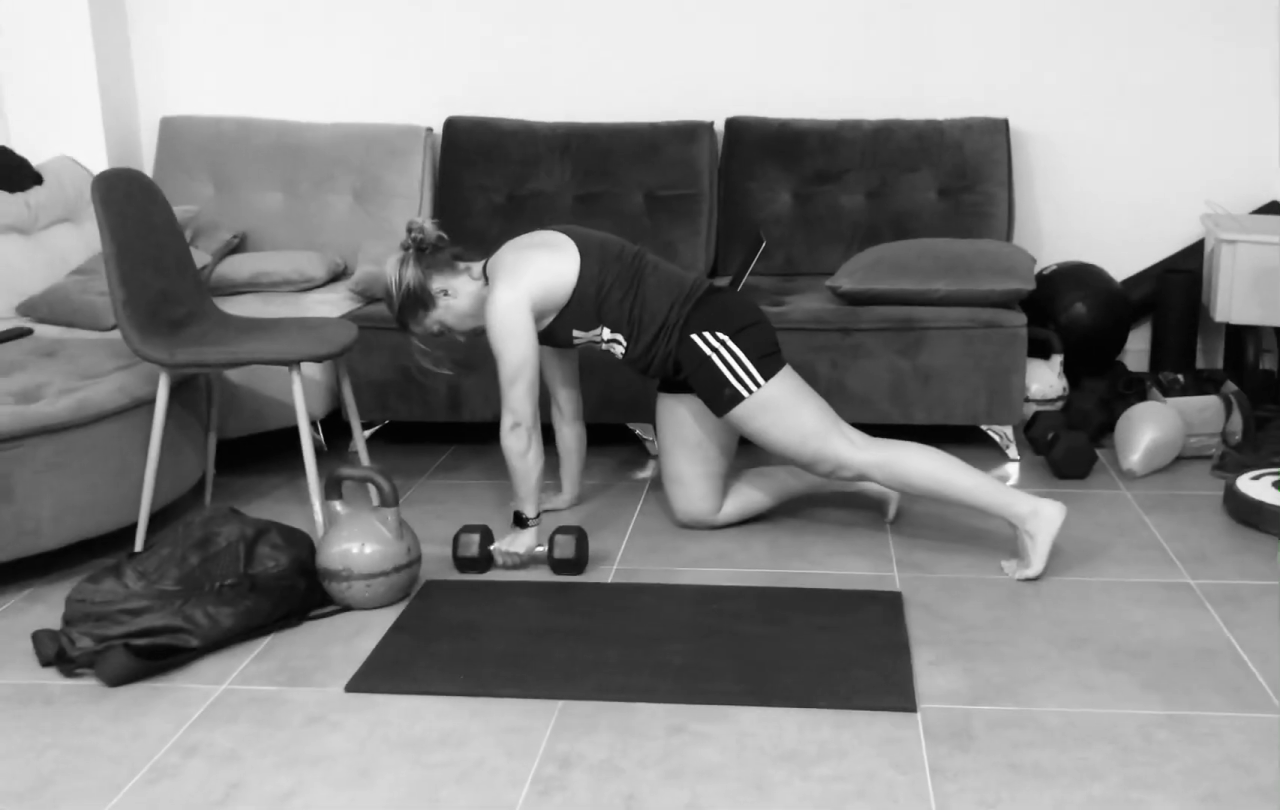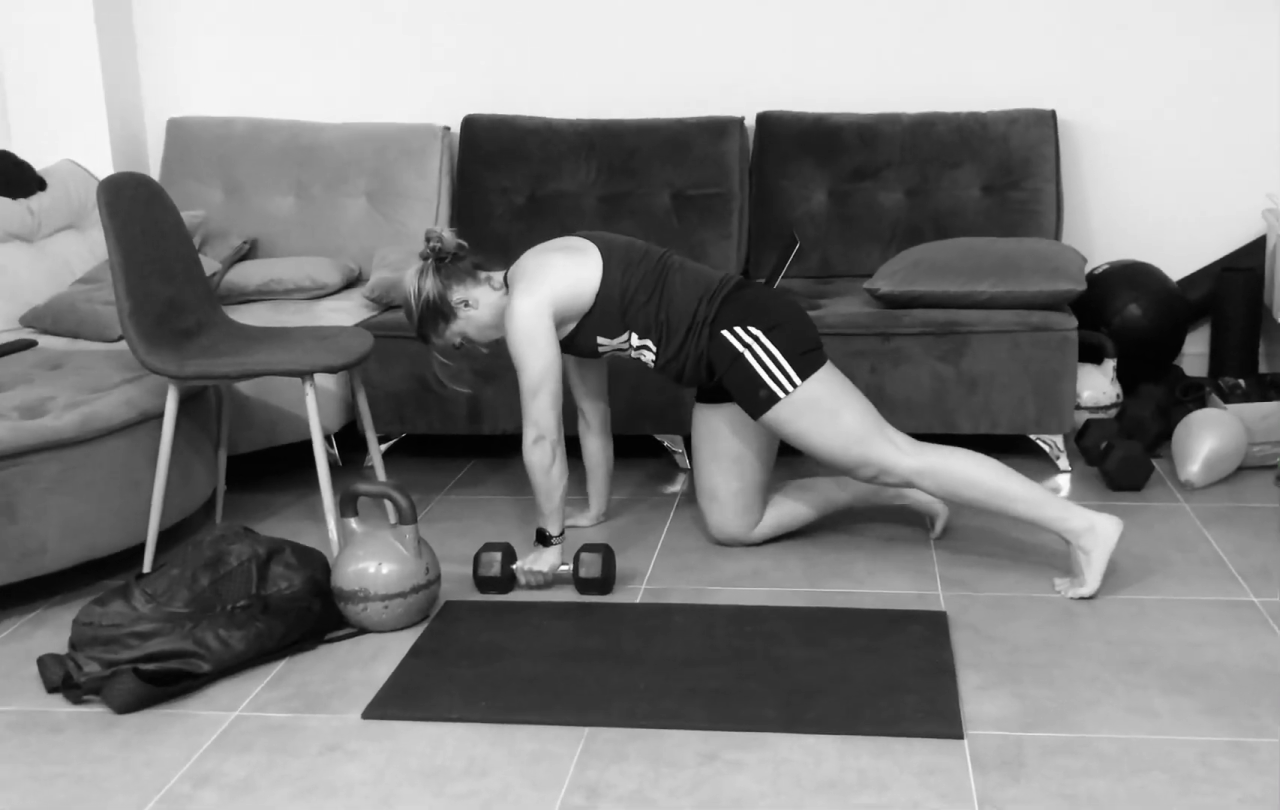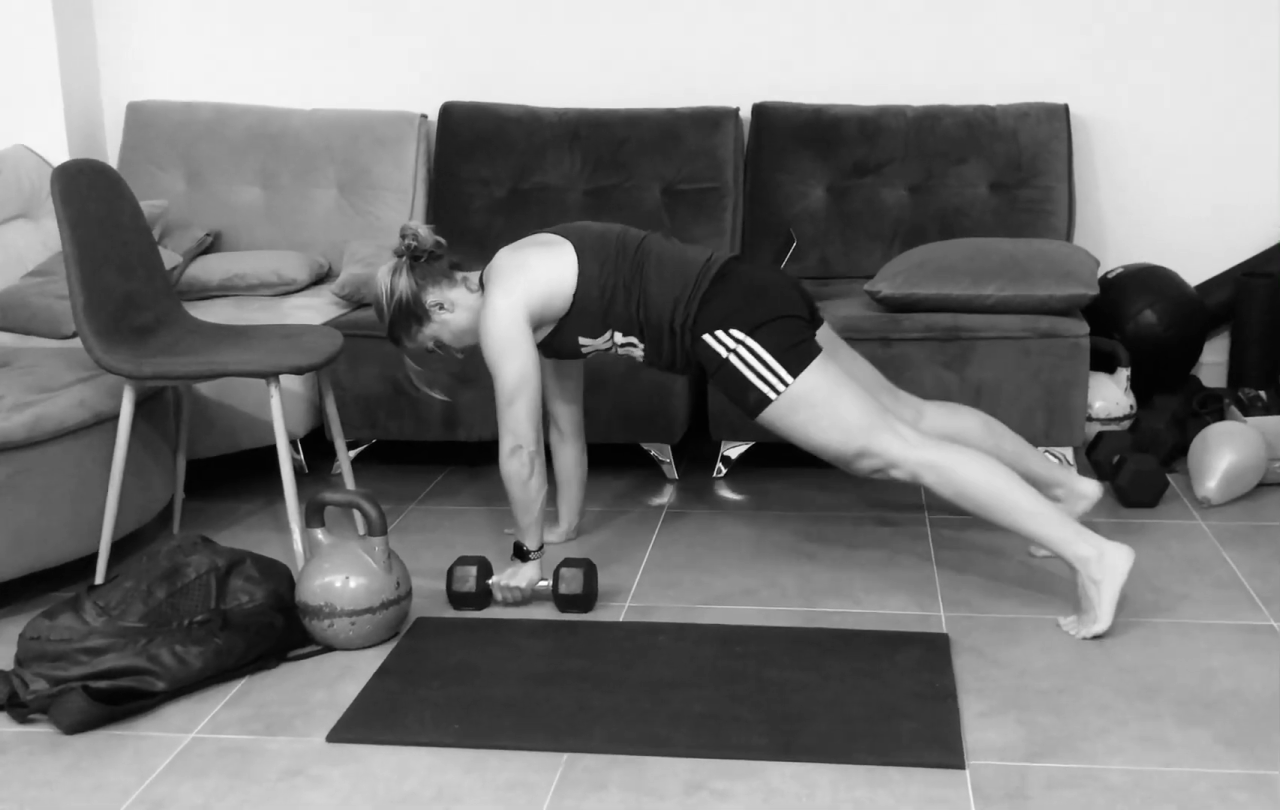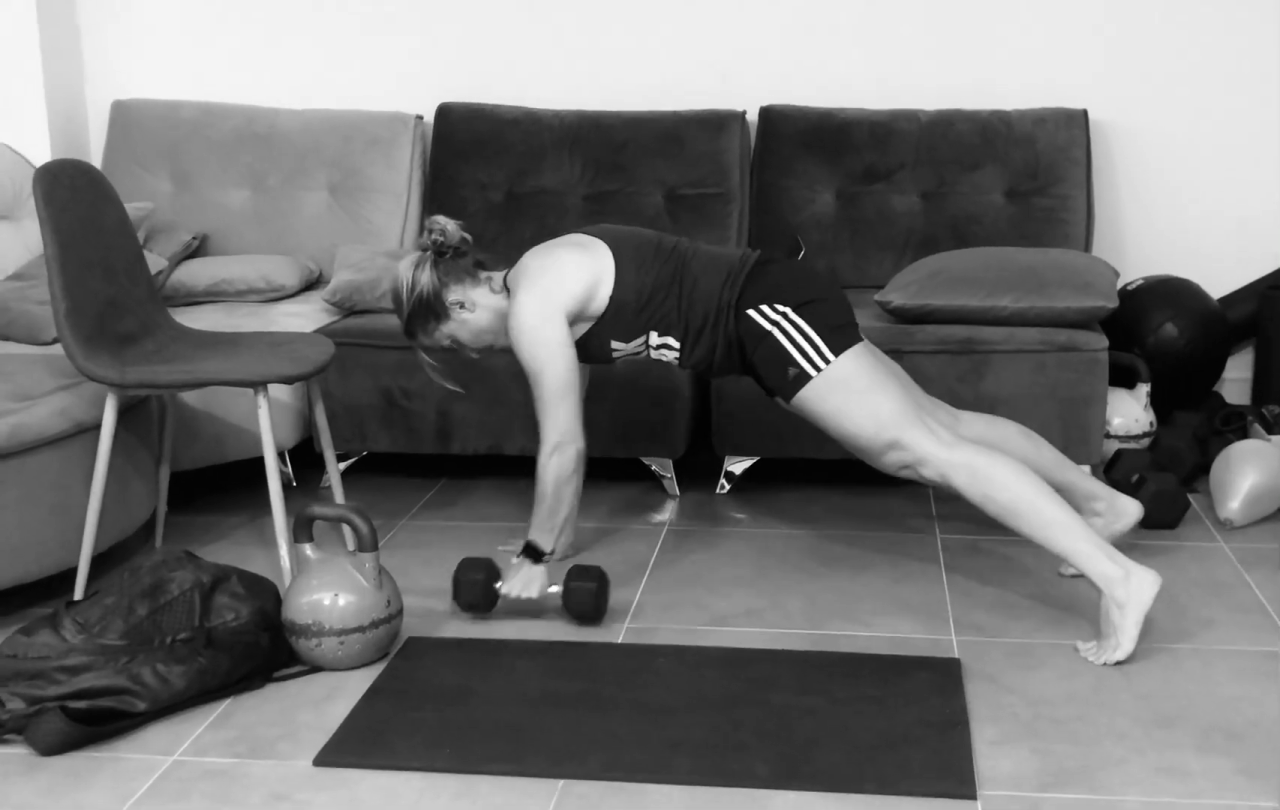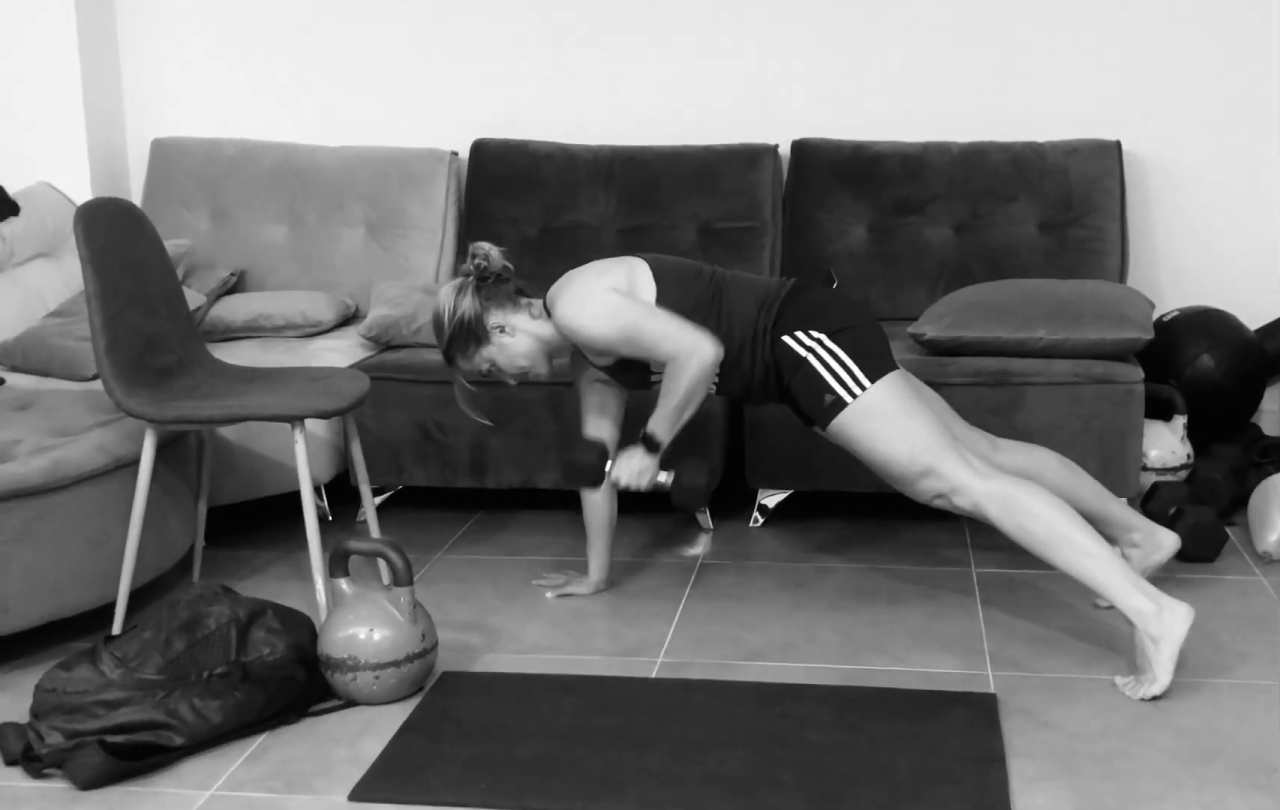
dt=1s
person 1, frame 1
left shoulder: (505, 294)
right shoulder: (526, 280)
left elbow: (518, 424)
right elbow: (564, 397)
left wrist: (524, 521)
right wrist: (568, 492)
left hip: (710, 334)
right hip: (686, 352)
left knee: (844, 449)
right knee: (698, 509)
left ankle: (1028, 511)
right ankle: (848, 483)
person 1, frame 2
left shoulder: (525, 302)
right shoulder: (554, 289)
left elbow: (542, 435)
right elbow: (592, 406)
left wrist: (548, 538)
right wrist: (594, 509)
left hip: (746, 331)
right hip: (725, 351)
left knee: (889, 453)
right knee: (733, 525)
left ankle: (1083, 525)
right ankle: (896, 489)
person 1, frame 3
left shoulder: (501, 305)
right shoulder: (535, 290)
left elbow: (519, 445)
right elbow: (563, 416)
left wrist: (528, 553)
right wrist: (565, 525)
left hip: (732, 320)
right hip: (748, 294)
left knee: (892, 450)
right knee: (905, 414)
left ankle: (1091, 555)
right ankle: (1067, 486)
person 1, frame 4
left shoulder: (531, 304)
right shoulder: (547, 286)
left elbow: (563, 447)
right elbow: (568, 432)
left wrist: (533, 557)
right wrist: (562, 537)
left hip: (768, 308)
right hip: (766, 312)
left knee: (923, 450)
right knee: (939, 421)
left ankle: (1118, 580)
right ankle: (1105, 504)
person 1, frame 5
left shoulder: (578, 309)
right shoulder: (588, 348)
left elbow: (699, 349)
right elbow: (599, 455)
left wrist: (649, 449)
right wrist: (595, 572)
left hip: (805, 335)
right hip: (796, 351)
left knee: (960, 480)
right knee: (979, 451)
left ankle: (1152, 613)
right ankle: (1141, 534)
